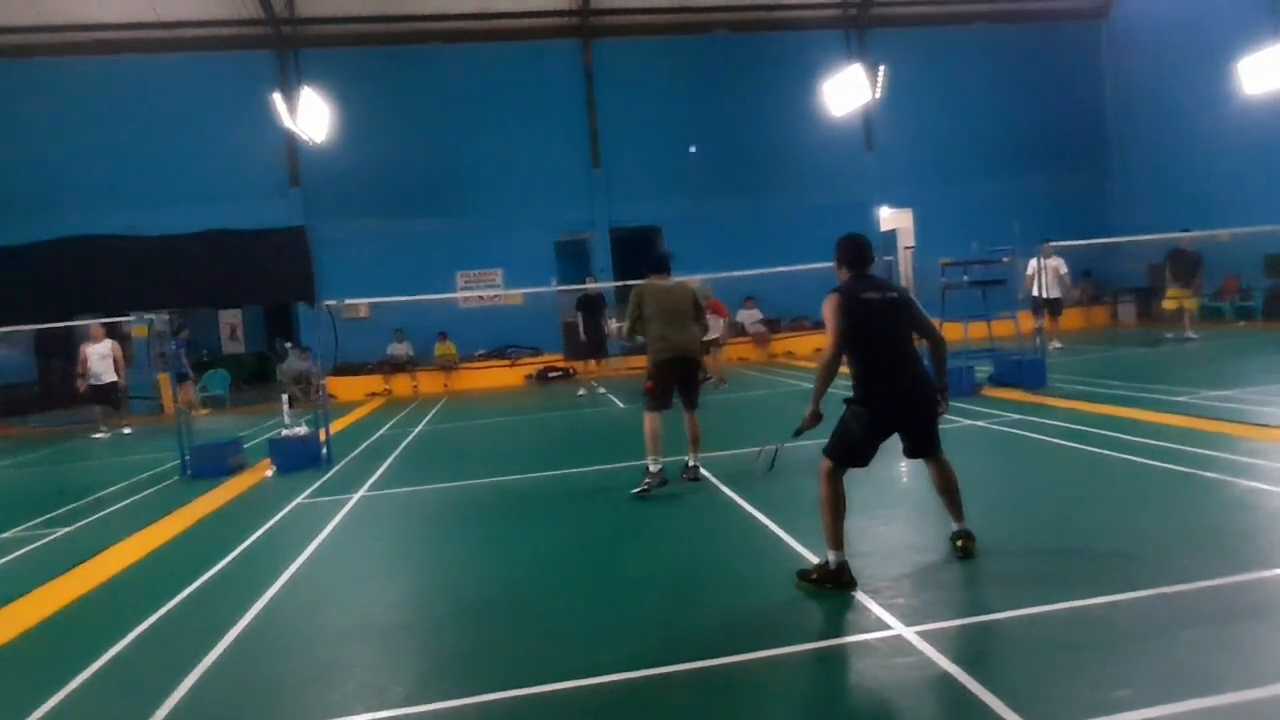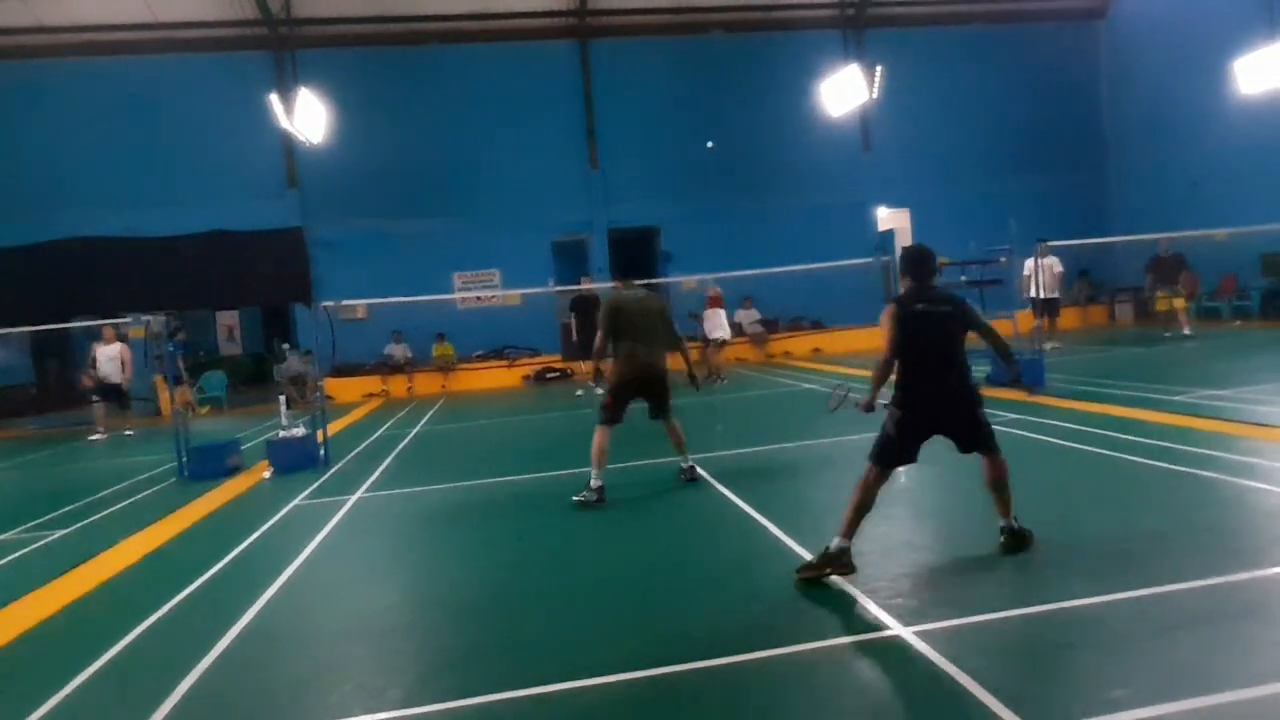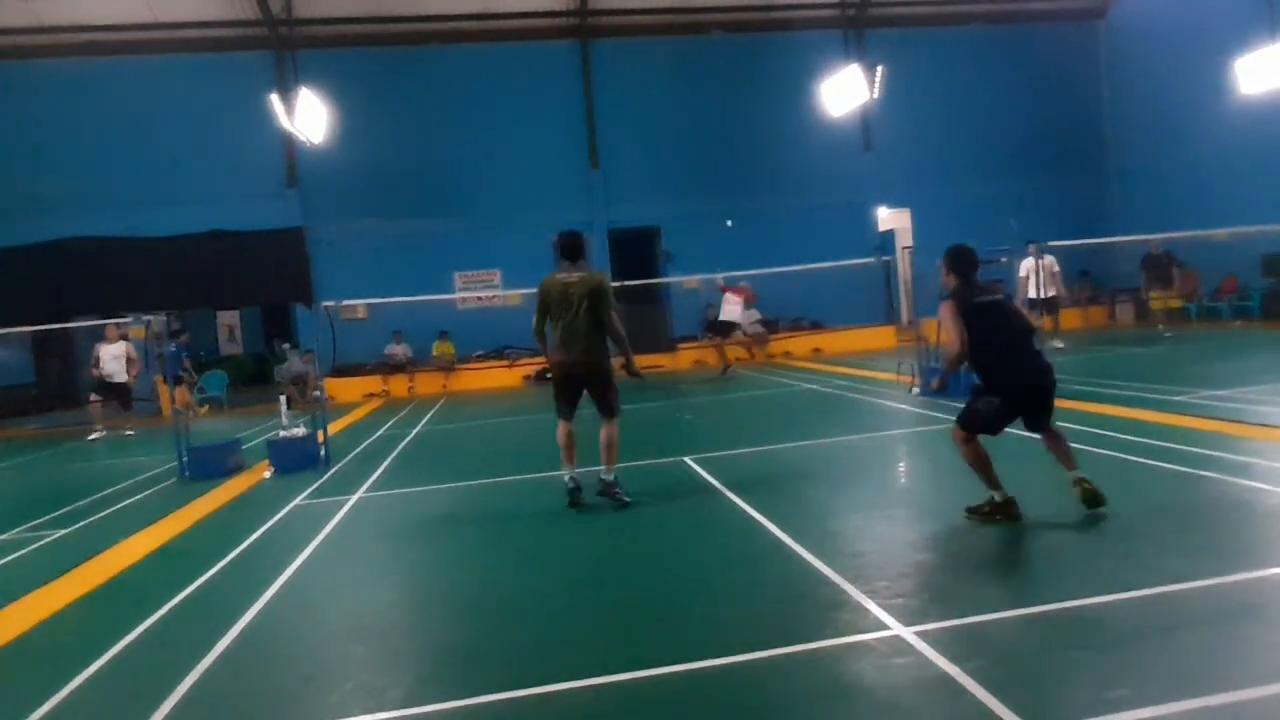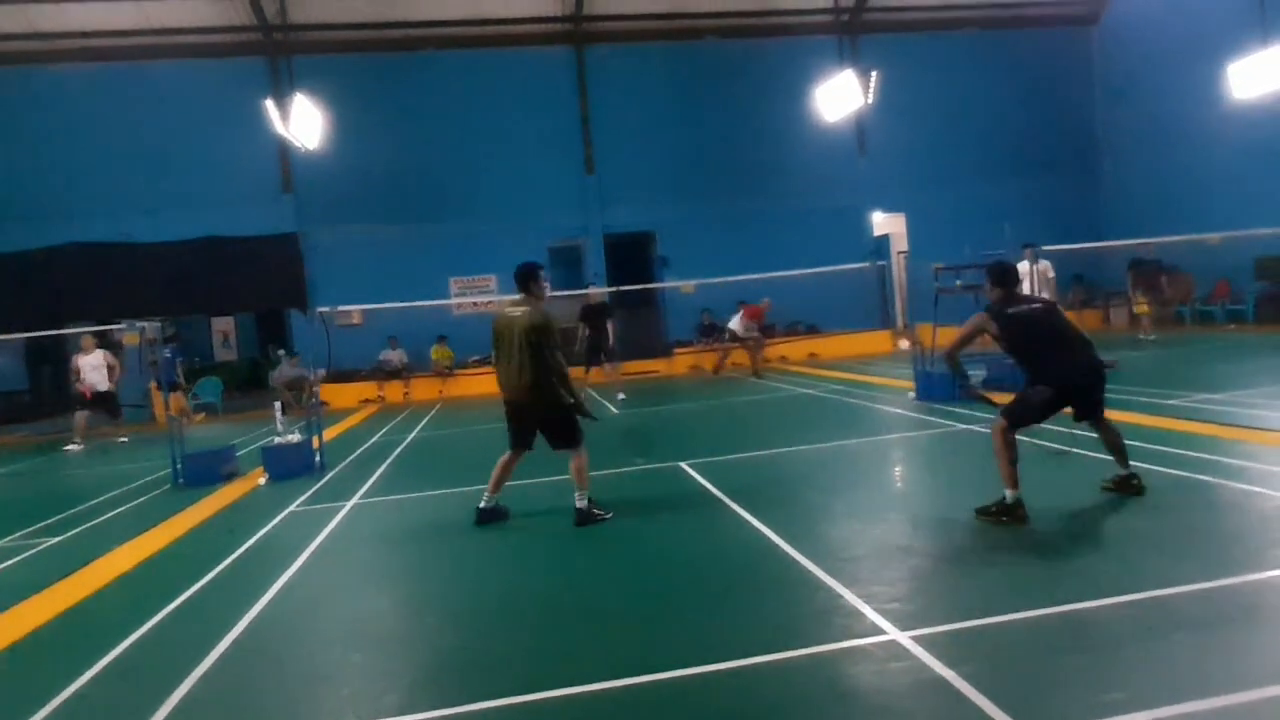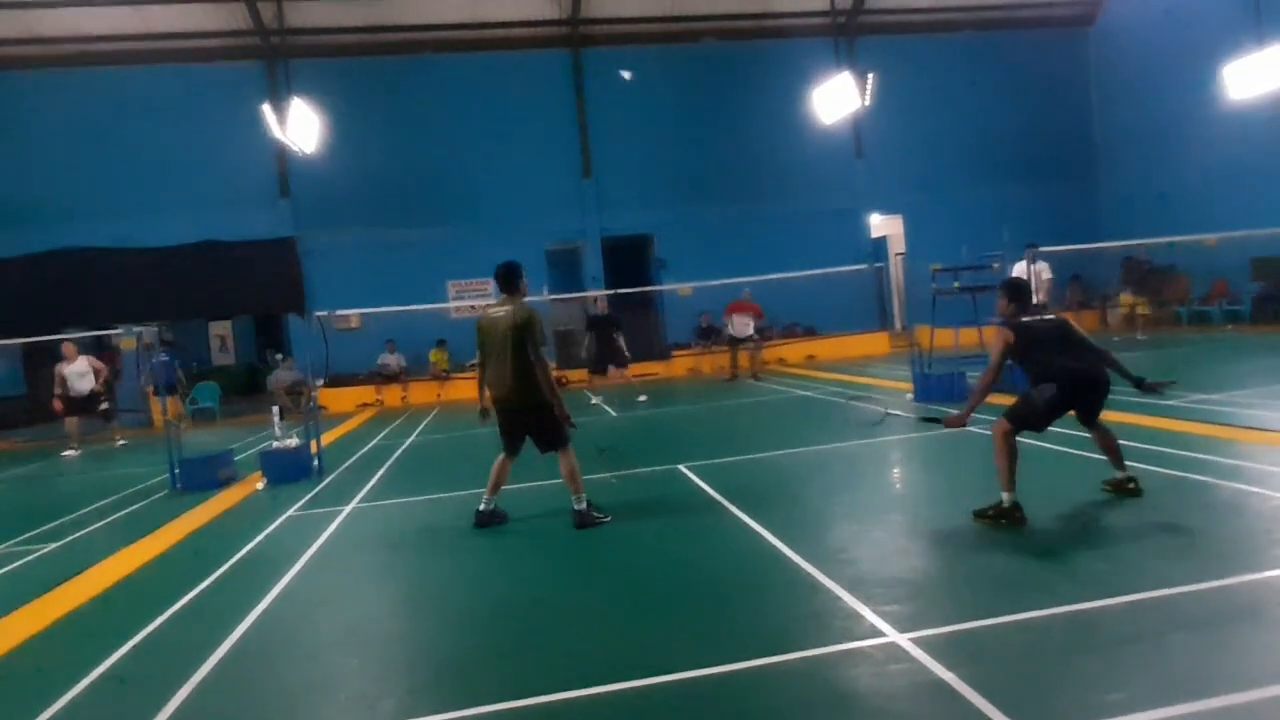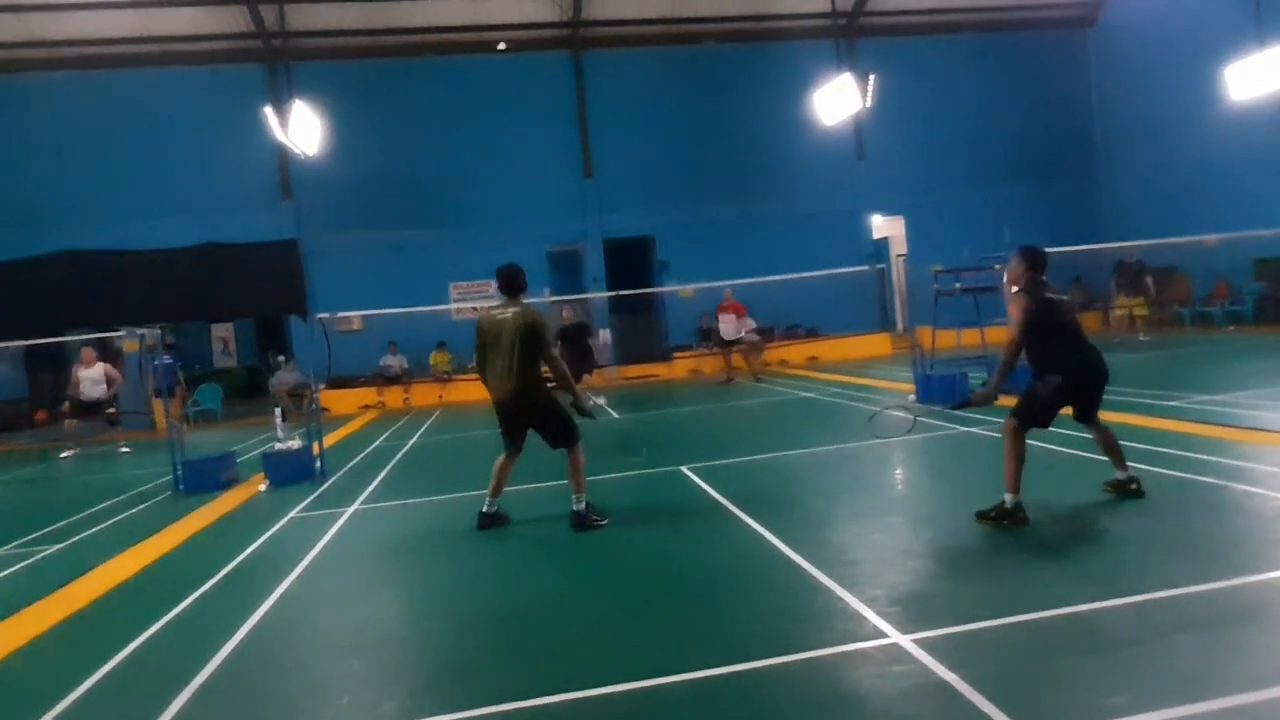
dt=0.4s
person 1, frame 1
left shoulder: (838, 299)
right shoulder: (899, 294)
left elbow: (833, 355)
right elbow: (937, 341)
left wrist: (815, 405)
right wrist: (939, 386)
left hip: (874, 400)
right hip: (918, 393)
left knee: (830, 471)
right knee: (934, 458)
left ankle: (835, 566)
right ankle: (962, 533)
person 1, frame 2
left shoulder: (897, 309)
right shoulder: (959, 304)
left elbow: (888, 359)
right elbow: (1000, 344)
left wrist: (871, 396)
right wrist: (1014, 372)
left hip: (912, 404)
right hip: (960, 398)
left knee: (874, 474)
right knee: (992, 454)
left ankle: (838, 551)
right ankle: (1009, 529)
person 1, frame 3
left shoulder: (951, 304)
right shoulder: (997, 296)
left elbow: (959, 350)
right elbow: (1029, 330)
left wrist: (941, 378)
left hip: (1005, 384)
right hip: (1040, 373)
left knee: (963, 434)
right knee: (1044, 429)
left ankle: (1002, 501)
right ankle: (1080, 480)
person 1, frame 4
left shoulder: (988, 317)
right shoulder: (1046, 305)
left elbow: (951, 351)
right elbow: (1081, 340)
left wrist: (958, 371)
right wrist: (1091, 363)
left hip: (1052, 381)
right hip: (1089, 371)
left knee: (1001, 428)
right knee: (1097, 421)
left ankle: (1011, 503)
right ankle: (1128, 477)
person 1, frame 5
left shoulder: (1006, 330)
right shoulder: (1057, 320)
left elbow: (991, 376)
right elbow: (1099, 352)
left wrist: (965, 414)
right wrist: (1136, 381)
left hip: (1059, 383)
right hip: (1094, 378)
left knee: (1003, 430)
right knee: (1091, 423)
left ankle: (1008, 506)
right ankle: (1125, 479)
person 1, frame 6
left shoulder: (1021, 298)
right shoulder: (1054, 298)
left elbow: (1014, 344)
left wrist: (993, 387)
left hip: (1062, 373)
right hip: (1094, 366)
left knee: (1013, 428)
right knee: (1090, 420)
left ankle: (1011, 506)
right ankle: (1127, 479)
person 2, frame 1
left shoulder: (641, 291)
right shoulder: (687, 290)
left elbow: (628, 331)
right elbow: (704, 327)
left wrist: (639, 335)
left hip: (662, 355)
right hip: (690, 354)
left knee: (652, 412)
right knee: (690, 411)
left ankle: (655, 469)
right ankle: (693, 464)
person 2, frame 2
left shoulder: (613, 302)
right shoulder: (656, 301)
left elbow: (600, 343)
right elbow: (676, 338)
left wrist: (596, 362)
right wrist: (690, 368)
left hip: (624, 372)
right hip: (655, 370)
left knee: (603, 427)
right knee: (668, 419)
left ankle: (595, 487)
right ankle: (687, 467)
person 2, frame 3
left shoulder: (547, 285)
right shoulder: (597, 282)
left elbow: (538, 327)
right elbow: (611, 325)
left wrist: (548, 353)
right wrist: (628, 357)
left hip: (564, 362)
right hip: (595, 361)
left knee: (565, 420)
right knee: (609, 419)
left ankle: (571, 480)
right ankle: (609, 481)
person 2, frame 4
left shoulder: (500, 317)
right shoulder: (540, 316)
left elbow: (496, 361)
right elbow: (556, 363)
right wrist: (576, 398)
left hip: (513, 397)
right hip: (544, 395)
left knee: (515, 451)
right knee: (576, 446)
left ankle: (486, 505)
right ankle: (583, 506)
person 2, frame 5
left shoulder: (484, 317)
right shoulder: (525, 314)
left elbow: (481, 364)
right elbow: (538, 362)
left wrist: (483, 400)
right wrist: (558, 402)
left hip: (501, 398)
right hip: (530, 396)
left knee: (509, 452)
right knee: (563, 447)
left ankle: (485, 508)
right ankle: (582, 509)
person 2, frame 6
left shoulder: (484, 320)
right shoulder: (532, 317)
left elbow: (480, 364)
right elbow: (553, 363)
left wrist: (494, 391)
right wrist: (577, 397)
left hip: (504, 399)
right hip: (534, 396)
left knee: (510, 453)
right knee: (573, 444)
left ankle: (489, 510)
right ankle: (581, 510)
